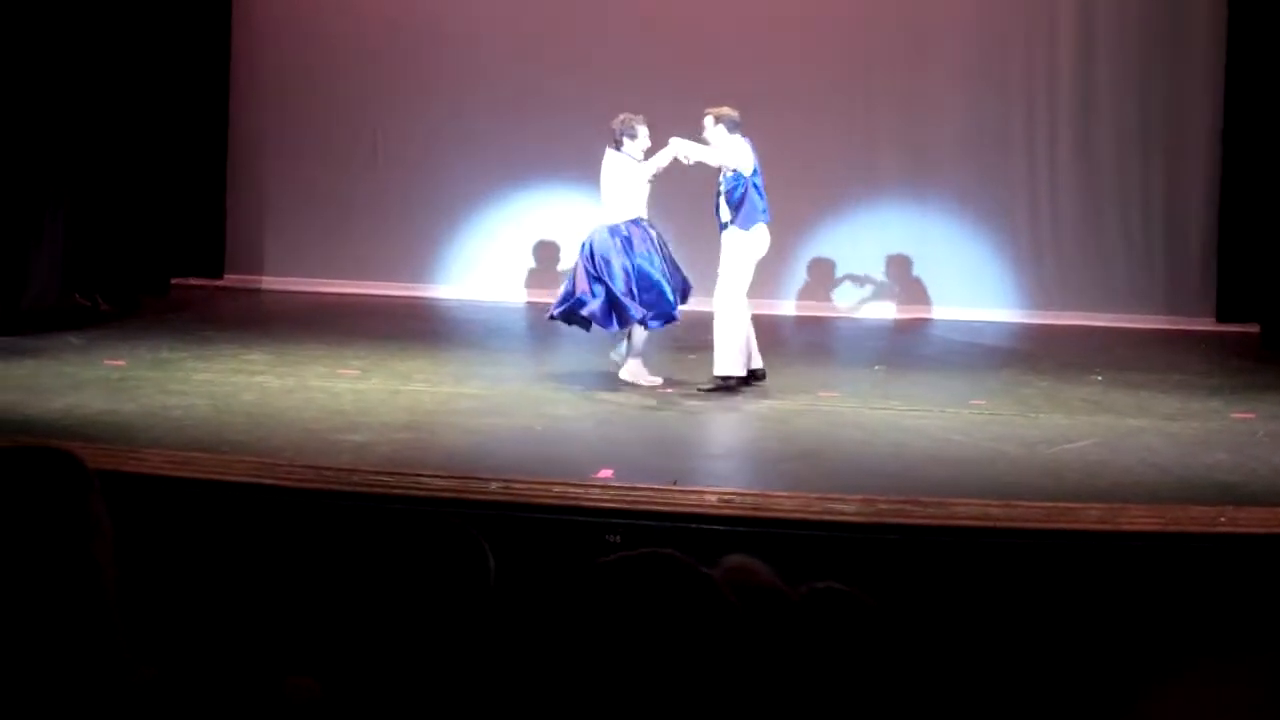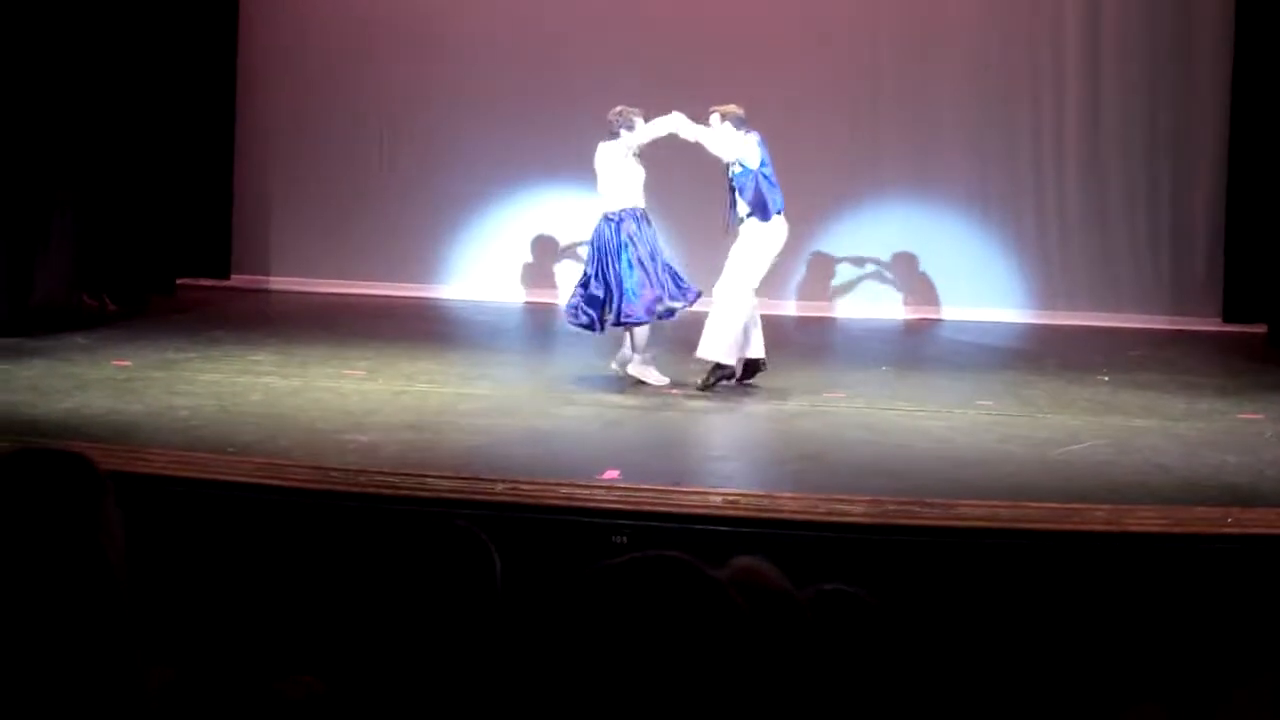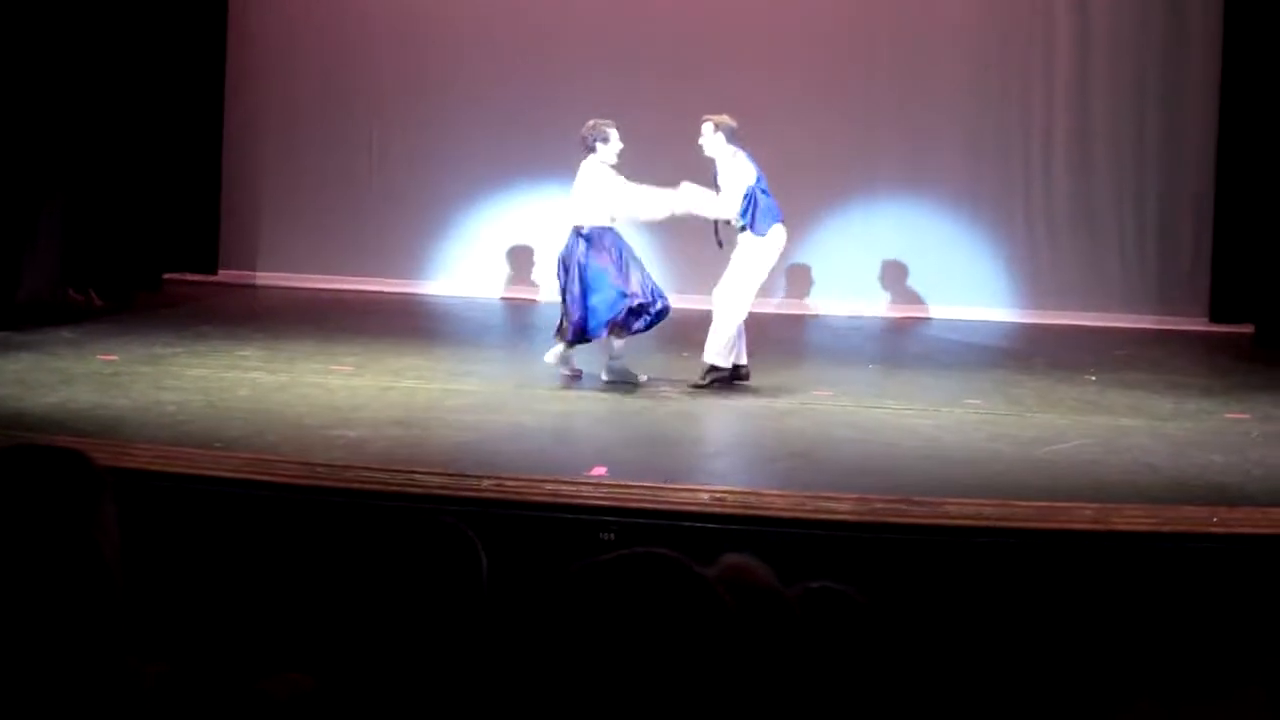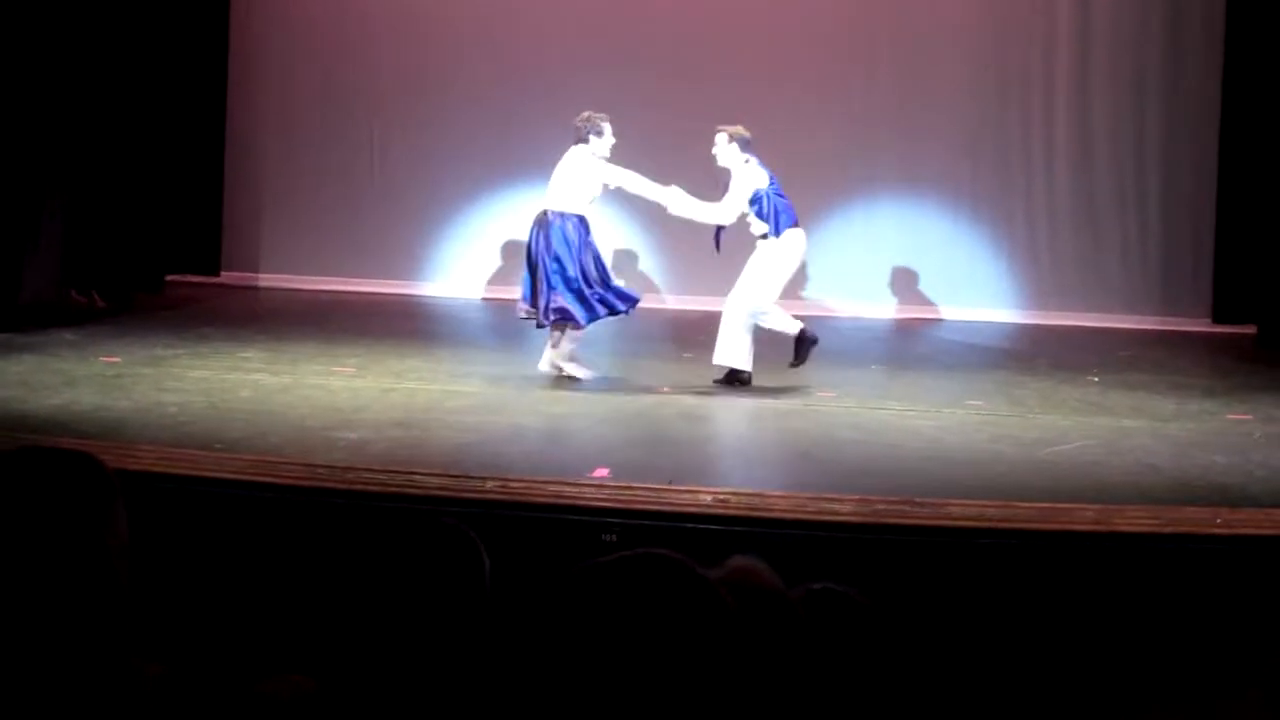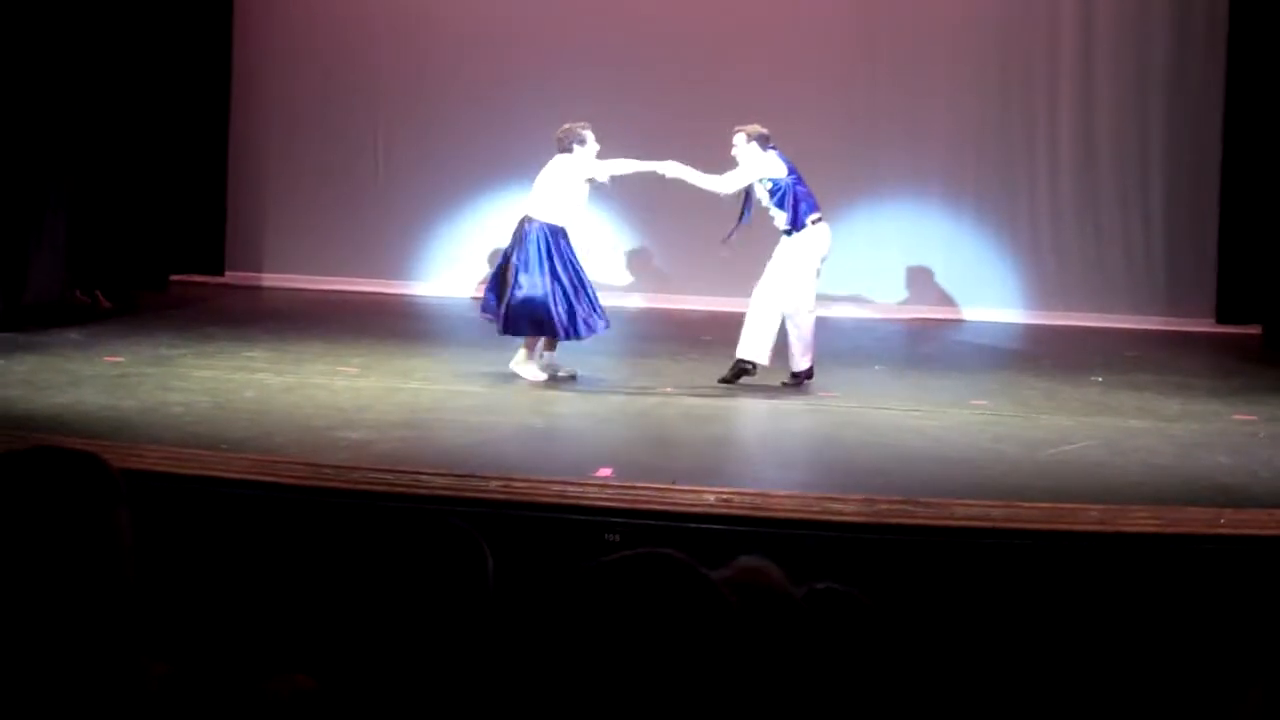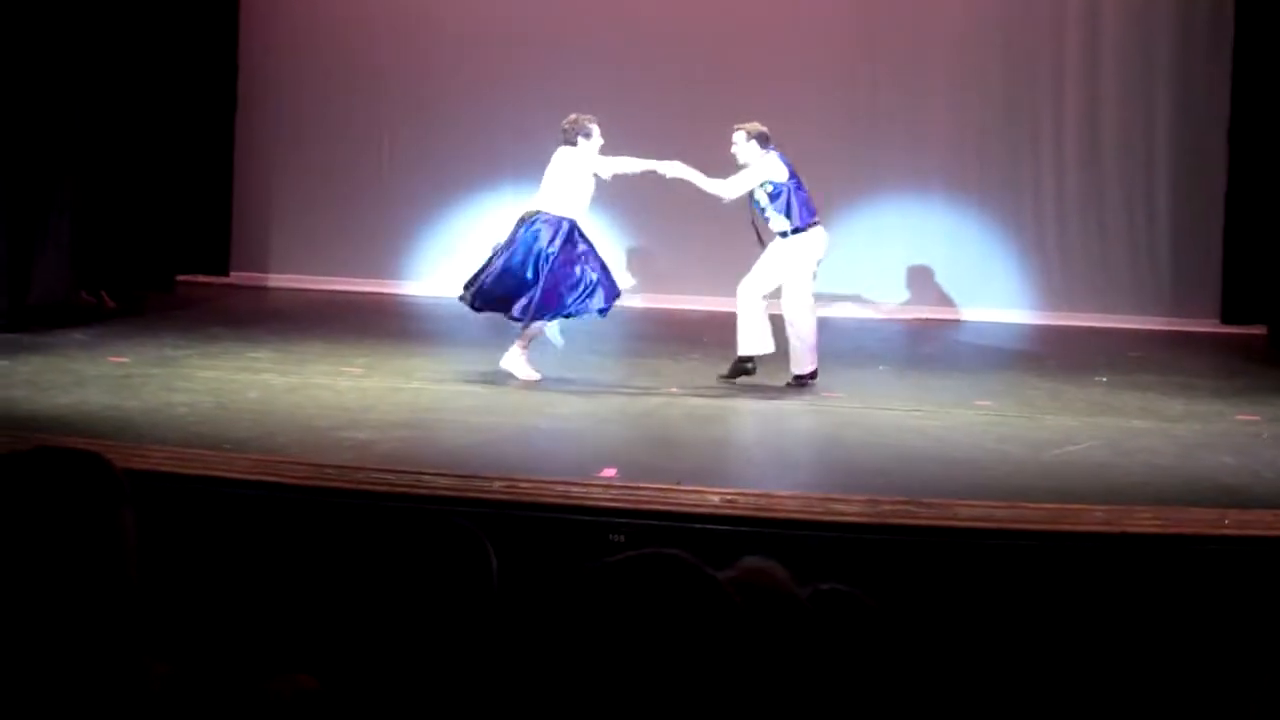
dt=0.2s
person 1, frame 1
left shoulder: (739, 146)
right shoulder: (731, 149)
left elbow: (728, 158)
right elbow: (723, 159)
left wrist: (690, 149)
right wrist: (693, 152)
left hip: (745, 235)
right hip: (740, 235)
left knee: (728, 303)
right knee: (733, 303)
left ankle: (729, 374)
right ankle: (751, 367)
person 1, frame 2
left shoulder: (749, 142)
right shoulder: (740, 146)
left elbow: (728, 152)
right elbow: (723, 148)
left wrist: (697, 132)
right wrist: (697, 133)
left hip: (763, 228)
right hip: (758, 229)
left knee: (730, 292)
right knee: (741, 292)
left ankle: (724, 360)
right ankle: (753, 357)
person 1, frame 3
left shoulder: (735, 163)
right shoulder: (728, 162)
left elbow: (728, 209)
right elbow: (723, 202)
left wrist: (692, 202)
right wrist: (695, 194)
left hip: (763, 236)
right hip: (755, 236)
left knee: (731, 298)
right knee: (726, 296)
left ankle: (720, 365)
right ankle: (737, 365)
person 1, frame 4
left shoulder: (750, 172)
right shoulder: (742, 174)
left elbow: (726, 215)
right elbow: (727, 211)
left wrist: (687, 204)
right wrist: (687, 204)
left hip: (785, 242)
right hip: (772, 243)
left knee: (754, 302)
right knee: (738, 302)
left ankle: (799, 333)
right ankle: (739, 368)
person 1, frame 5
left shoulder: (768, 161)
right shoulder: (758, 170)
left elbow: (725, 185)
right elbow: (728, 185)
left wrist: (683, 172)
right wrist: (684, 172)
left hip: (810, 236)
right hip: (792, 238)
left knee: (796, 303)
right knee: (765, 296)
left ankle: (802, 369)
right ankle: (748, 360)
person 1, frame 6
left shoulder: (771, 163)
right shoulder: (758, 171)
left elbow: (728, 190)
right elbow: (729, 192)
left wrist: (687, 173)
right wrist: (688, 174)
left hip: (805, 240)
right hip: (785, 241)
left knee: (796, 305)
right knee: (749, 291)
left ankle: (806, 369)
right ankle: (748, 357)
person 2, frame 1
left shoulder: (625, 161)
right shoulder: (615, 161)
right elbow: (642, 173)
right wrist: (670, 151)
left hip: (631, 235)
right hip: (625, 236)
left knee: (640, 298)
right knee: (647, 298)
left ankle: (626, 348)
right ankle: (633, 365)
person 2, frame 2
left shoulder: (623, 153)
right shoulder: (608, 151)
right elbow: (639, 138)
right wrist: (670, 123)
left hip: (632, 227)
right hip: (623, 227)
left knee: (638, 293)
right knee: (643, 293)
left ankle: (627, 355)
right ankle: (640, 362)
person 2, frame 3
left shoulder: (602, 171)
right shoulder: (593, 170)
left elbow: (631, 192)
right elbow: (628, 198)
left wrist: (666, 196)
right wrist: (665, 201)
left hip: (601, 241)
right hip: (594, 243)
left knee: (603, 303)
right knee: (620, 301)
left ankle: (561, 352)
right ankle: (615, 366)
person 2, frame 4
left shoulder: (588, 159)
right shoulder: (583, 157)
left elbow: (618, 178)
right elbow: (622, 177)
left wrist: (660, 192)
right wrist: (661, 193)
left hip: (567, 227)
right hip: (561, 227)
left knee: (568, 294)
right knee: (582, 292)
left ankle: (553, 356)
right ankle: (565, 354)
person 2, frame 5
left shoulder: (576, 168)
right shoulder: (565, 163)
left elbow: (604, 169)
right elbow: (612, 167)
left wrist: (654, 166)
right wrist: (655, 165)
left hip: (550, 237)
right hip: (541, 237)
left knee: (561, 302)
right knee: (550, 302)
left ankle: (547, 360)
right ankle: (524, 358)
person 2, frame 6
left shoulder: (581, 160)
right shoulder: (568, 156)
left elbow: (610, 166)
right elbow: (612, 165)
left wrist: (655, 165)
right wrist: (655, 165)
left hip: (562, 231)
right hip: (547, 229)
left knee: (589, 277)
right knee: (543, 295)
left ankle: (547, 321)
right ankle: (516, 354)
